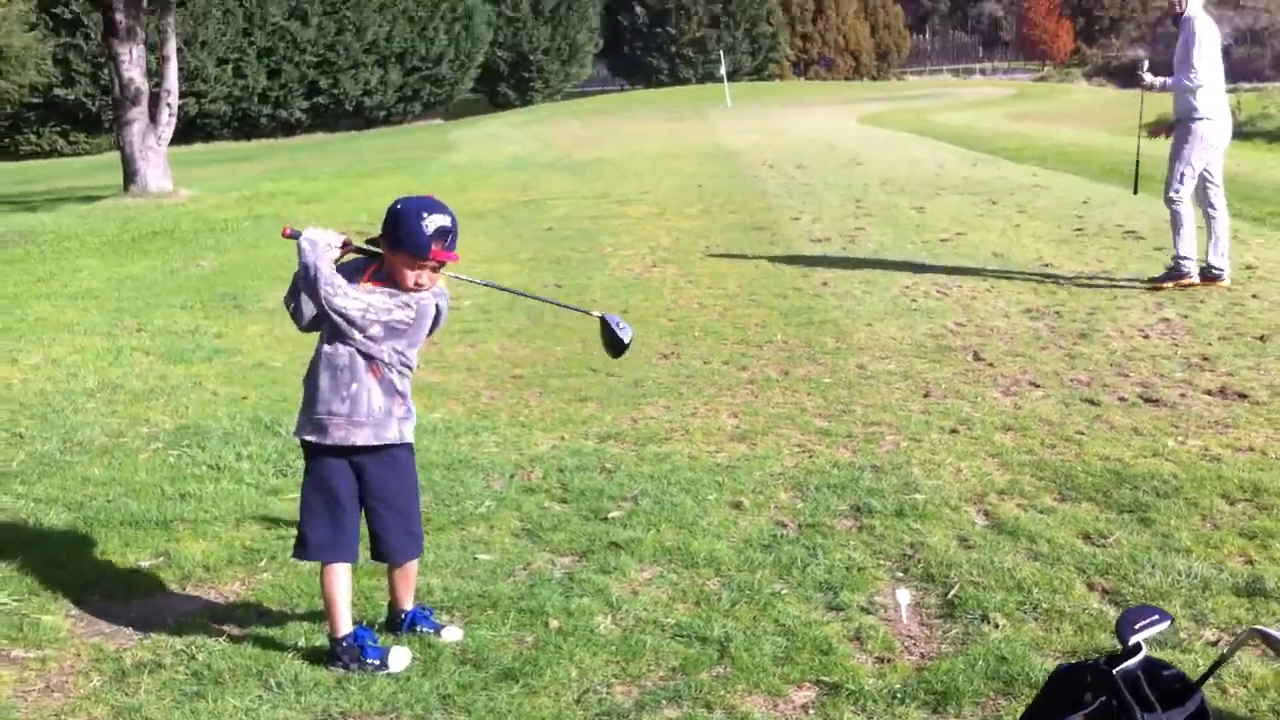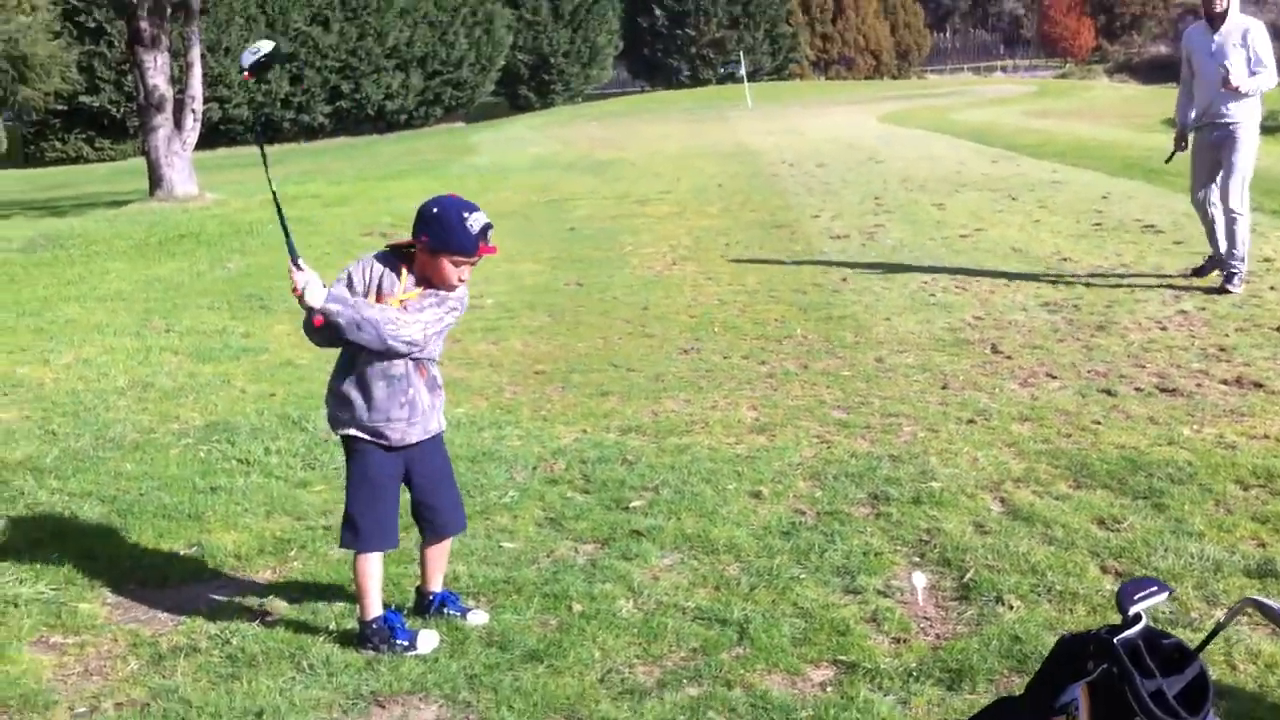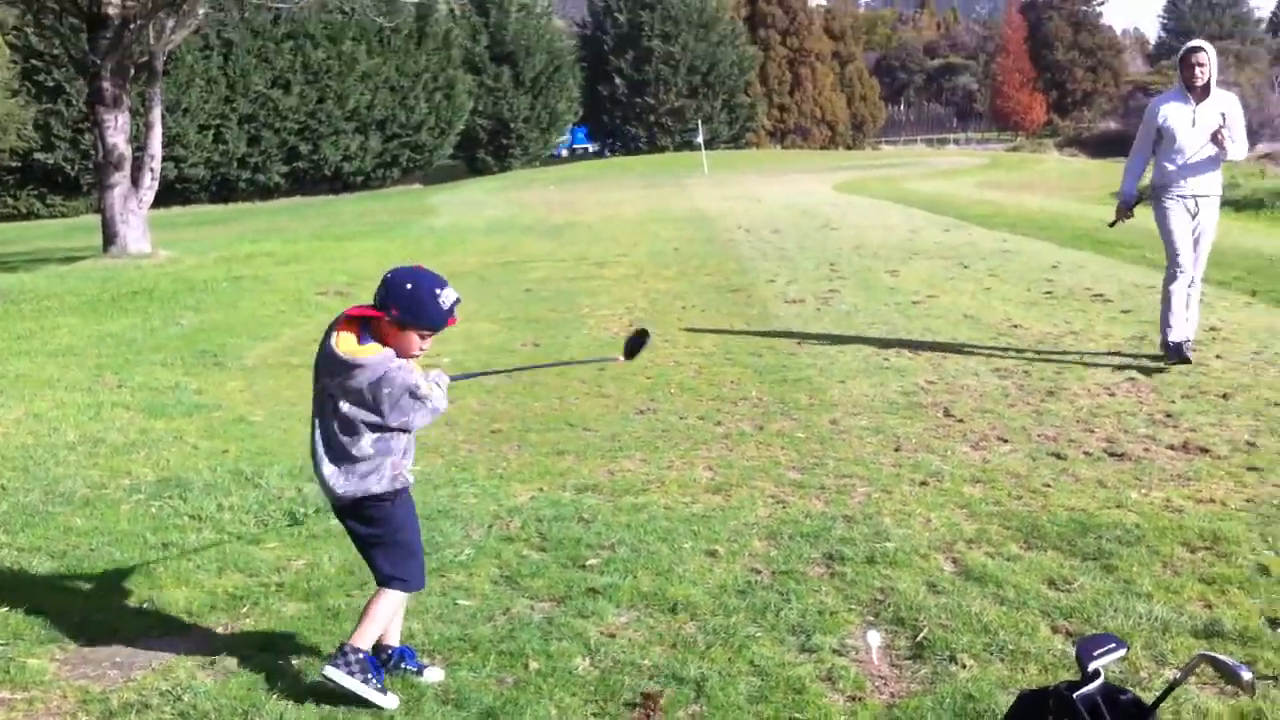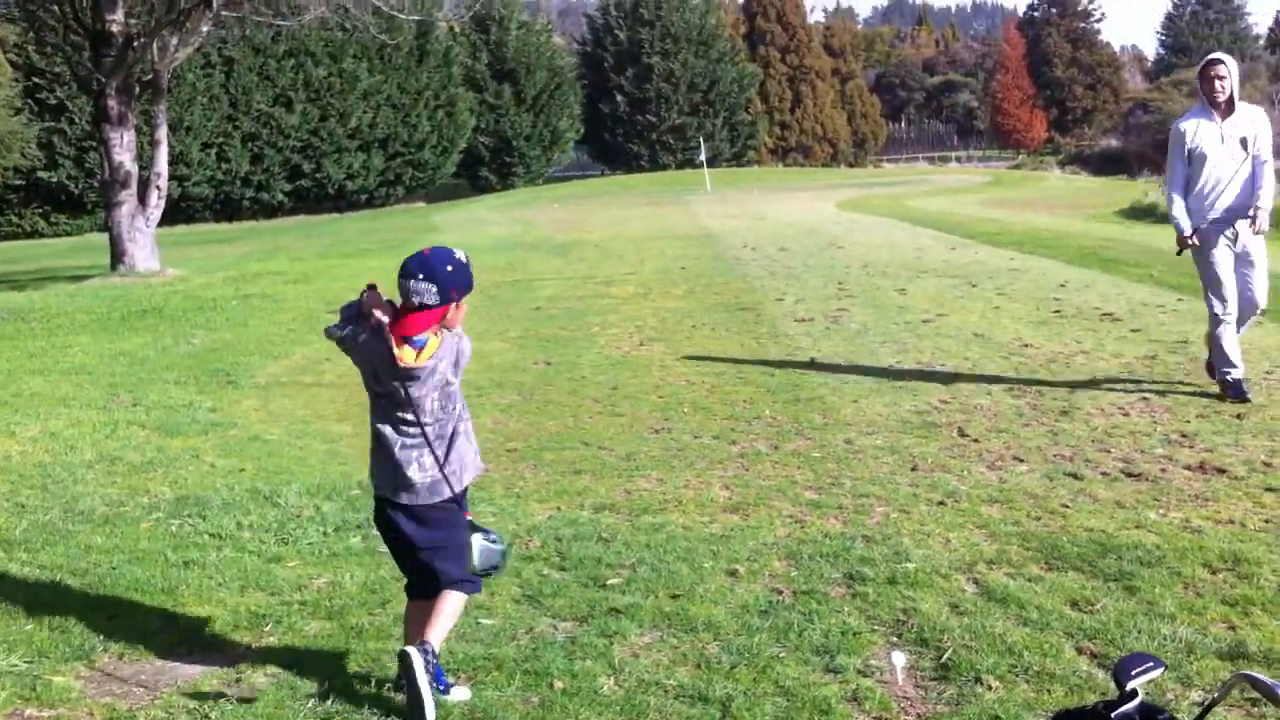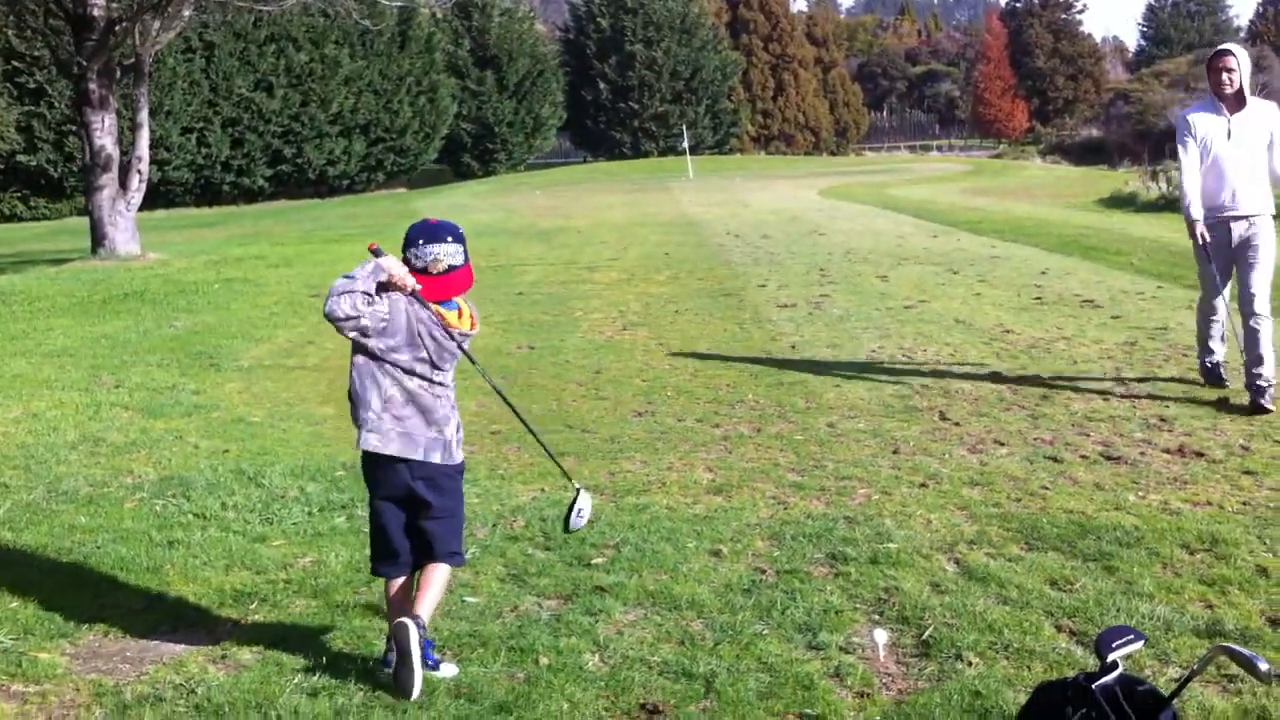
dt=0.4s
person 1, frame 1
left shoulder: (421, 303)
right shoulder: (356, 272)
left elbow: (336, 300)
right elbow: (305, 314)
left wrist: (311, 248)
right wrist: (318, 256)
left hip: (384, 436)
right hip: (328, 432)
left knee: (402, 536)
right knee: (334, 540)
left ankle: (403, 613)
right ankle: (345, 642)
person 1, frame 2
left shoulder: (452, 298)
right shoulder: (371, 270)
left elbow: (397, 332)
right elbow: (324, 333)
left wrist: (329, 300)
right wrist: (319, 302)
left hip: (420, 426)
right hip: (367, 426)
left knee: (443, 517)
right knee: (372, 527)
left ankle: (431, 595)
right ankle: (374, 625)
person 1, frame 3
left shoulder: (340, 338)
right shoulder: (395, 376)
right elbow: (429, 405)
left wrist: (422, 381)
right wrist: (437, 384)
left hip: (349, 480)
right hip: (377, 486)
left knee: (396, 568)
right knee: (404, 575)
left ankle: (388, 650)
right ankle: (353, 657)
person 1, frame 4
left shoulder: (374, 342)
right shoulder: (453, 349)
left elbow: (341, 328)
left wrist: (367, 307)
right wrist: (383, 310)
left hip: (389, 490)
right hip: (436, 492)
left knee: (424, 581)
right knee: (458, 579)
left ankle: (415, 667)
right ankle: (424, 653)
person 1, frame 5
left shoulder: (394, 311)
right shoulder: (461, 319)
left elbow: (341, 307)
left wrist: (379, 269)
right wrist: (397, 284)
left hip: (388, 457)
right hip: (440, 457)
left knee: (397, 558)
right knee: (442, 553)
left ankle: (402, 647)
right ankle: (416, 623)
person 2, frame 1
left shoulder: (1197, 28)
right shoulder: (1190, 29)
left elbow: (1199, 79)
left wrist: (1157, 84)
right wrist: (1174, 123)
left hip: (1201, 122)
right hip: (1210, 120)
left knee: (1177, 192)
right knee: (1211, 197)
left ankle: (1184, 267)
right ankle: (1217, 268)
person 2, frame 2
left shoulder: (1250, 29)
right shoulder: (1192, 35)
left elbow: (1269, 75)
left wrist: (1242, 85)
right wrist: (1182, 125)
left hip: (1241, 126)
right hip: (1206, 127)
left knee: (1234, 199)
right knee: (1201, 196)
left ankle: (1235, 269)
right ankle: (1220, 254)
person 2, frame 3
left shoulder: (1227, 103)
right shoulder: (1160, 106)
left elbow: (1241, 148)
right elbow: (1140, 152)
left wrist: (1226, 147)
right wrist: (1127, 195)
left hip: (1207, 199)
right hip: (1170, 196)
left knee: (1193, 275)
right knee: (1179, 264)
left ankle: (1183, 338)
right ankle: (1172, 339)
person 2, frame 4
left shoulder: (1255, 118)
right shoulder: (1185, 127)
left elbow: (1264, 167)
right elbow: (1176, 180)
left wrist: (1262, 208)
right wrist: (1182, 226)
left hip: (1246, 224)
right hip: (1207, 227)
left knee: (1255, 299)
right knee: (1224, 303)
left ankle: (1219, 345)
right ankle: (1230, 377)
person 2, frame 5
right shoulder: (1191, 118)
right elbow: (1188, 172)
right wrist: (1194, 217)
right hip: (1212, 225)
right knee: (1212, 301)
right ankle: (1211, 361)
